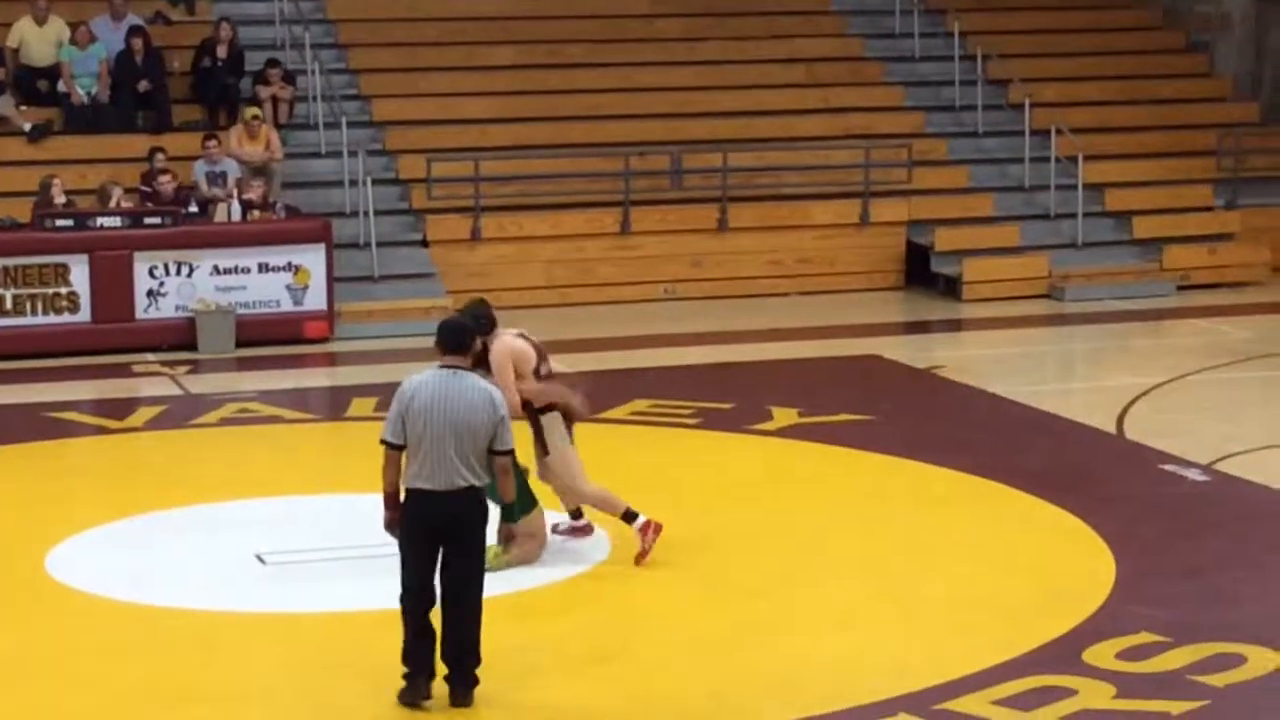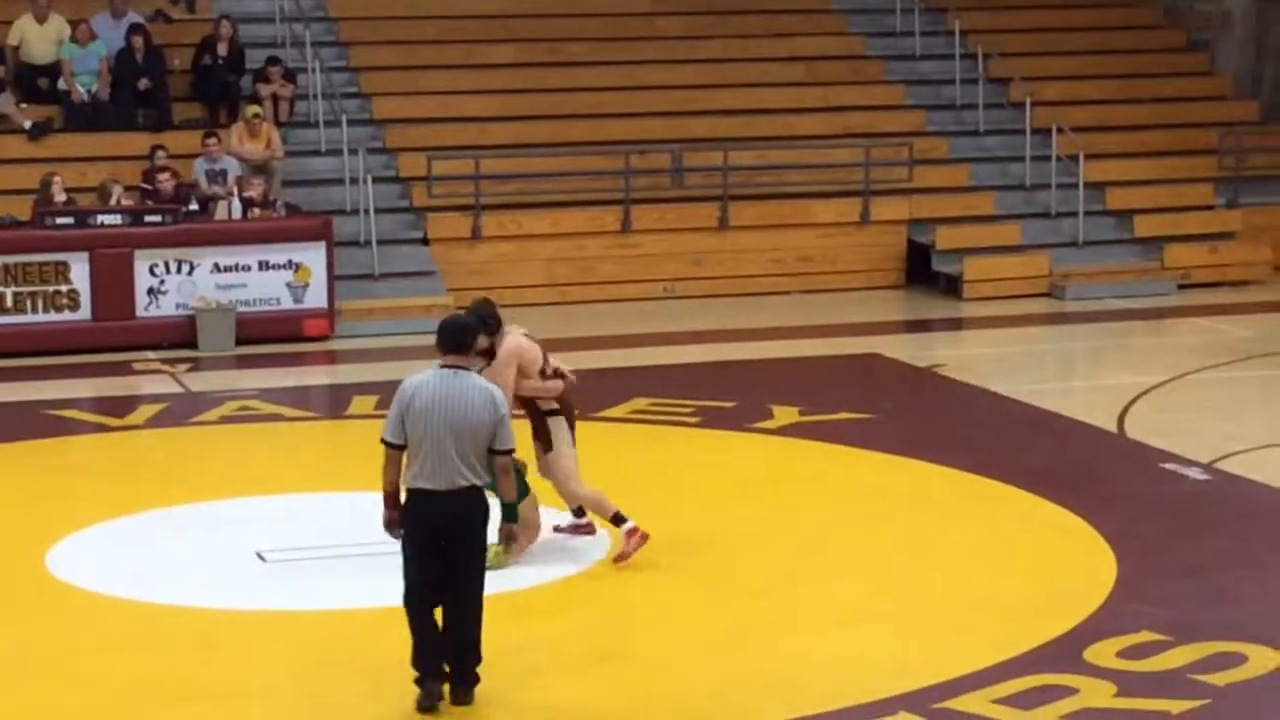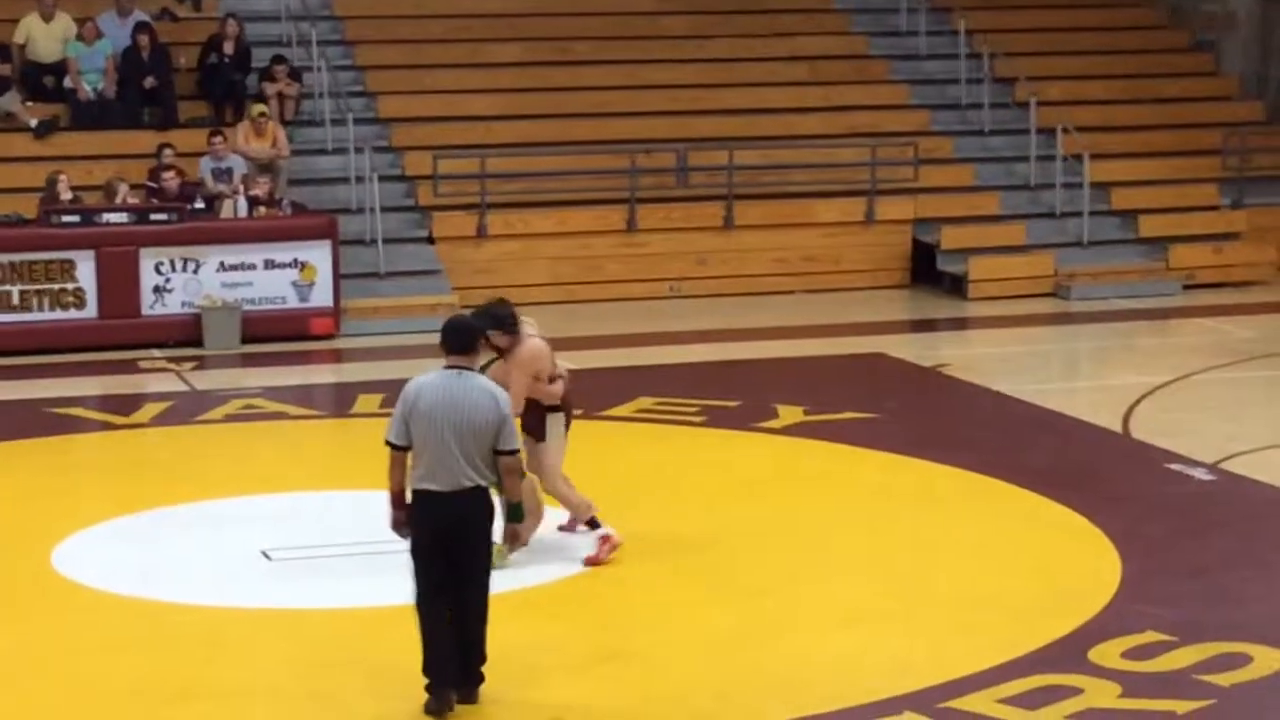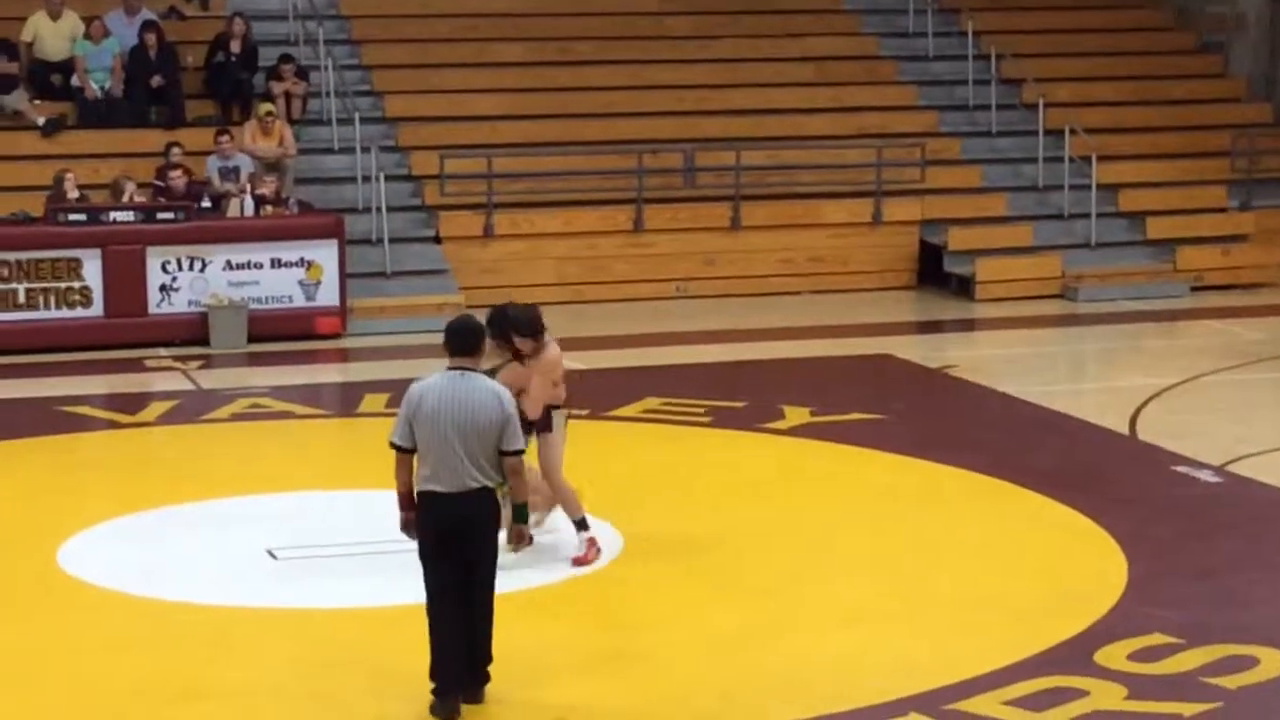
dt=0.1s
person 1, frame 1
left shoulder: (411, 389)
right shoulder: (490, 396)
left elbow: (393, 456)
right elbow: (503, 465)
left wrist: (391, 504)
left hip: (420, 504)
right hip: (468, 505)
left knee: (416, 594)
right knee: (464, 596)
left ankle: (419, 678)
right ankle: (461, 682)
person 1, frame 2
left shoulder: (411, 389)
right shoulder: (491, 396)
left elbow: (393, 454)
right elbow: (504, 465)
left wrist: (391, 504)
right wrist: (509, 516)
left hip: (422, 504)
right hip: (469, 505)
left knee: (420, 594)
right knee: (466, 597)
left ankle: (430, 680)
right ankle: (462, 681)
person 1, frame 3
left shoulder: (415, 390)
right shoulder: (495, 396)
left elbow: (398, 456)
right elbow: (509, 465)
left wrist: (398, 505)
right wrist: (514, 516)
left hip: (427, 505)
right hip: (474, 505)
left knee: (432, 599)
right knee: (471, 597)
left ankle: (440, 687)
right ankle: (467, 680)
person 1, frame 4
left shoulder: (419, 392)
right shoulder: (499, 396)
left elbow: (403, 458)
right elbow: (513, 466)
left wrist: (406, 507)
right wrist: (519, 517)
left hip: (433, 507)
right hip: (479, 507)
left knee: (442, 600)
right knee: (477, 597)
right ankle: (474, 680)
person 2, frame 1
left shoulder: (499, 351)
right shoulder: (512, 337)
left elbow: (512, 401)
left hip: (548, 414)
right hip: (552, 408)
left knee: (577, 487)
right knee: (547, 473)
left ankle: (642, 525)
right ankle: (579, 521)
person 2, frame 2
left shoulder: (506, 352)
right shoulder: (516, 334)
left elbow: (503, 403)
left hip: (552, 414)
right hip: (546, 411)
left knee: (570, 485)
right knee: (549, 471)
left ankle: (630, 531)
right ankle: (582, 520)
person 2, frame 3
left shoulder: (526, 353)
right shoulder: (521, 328)
left elbow: (515, 407)
left hip: (550, 411)
right hip: (535, 407)
left knee: (551, 482)
right knee: (537, 468)
left ankle: (604, 536)
right ankle: (580, 516)
person 2, frame 4
left shoulder: (548, 357)
left elbow: (533, 411)
left hip: (549, 410)
right hip: (517, 402)
left knee: (552, 477)
left ankle: (588, 538)
